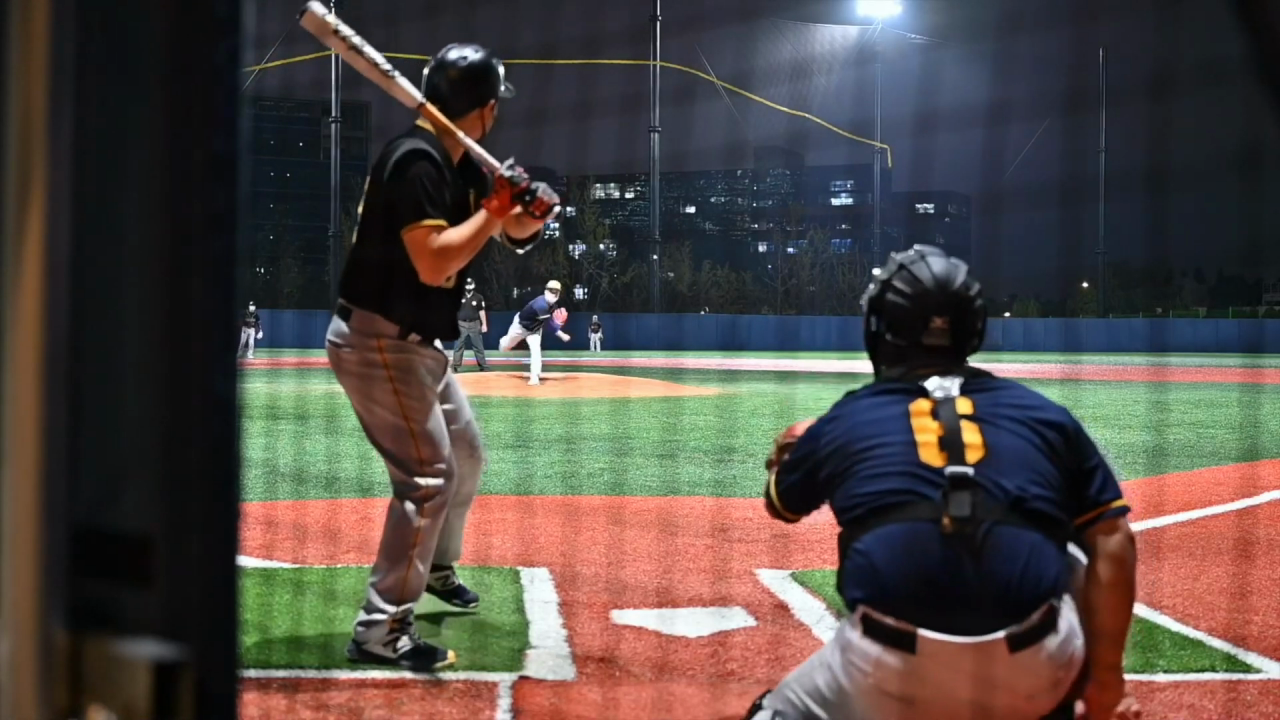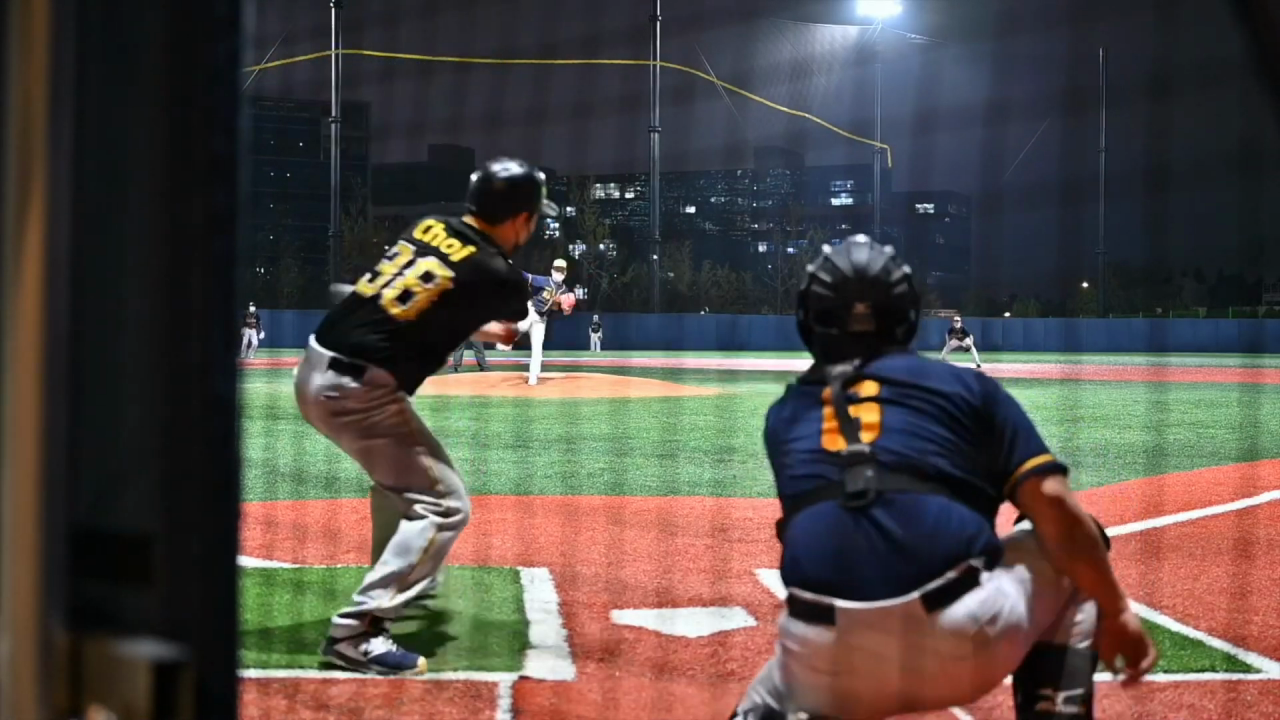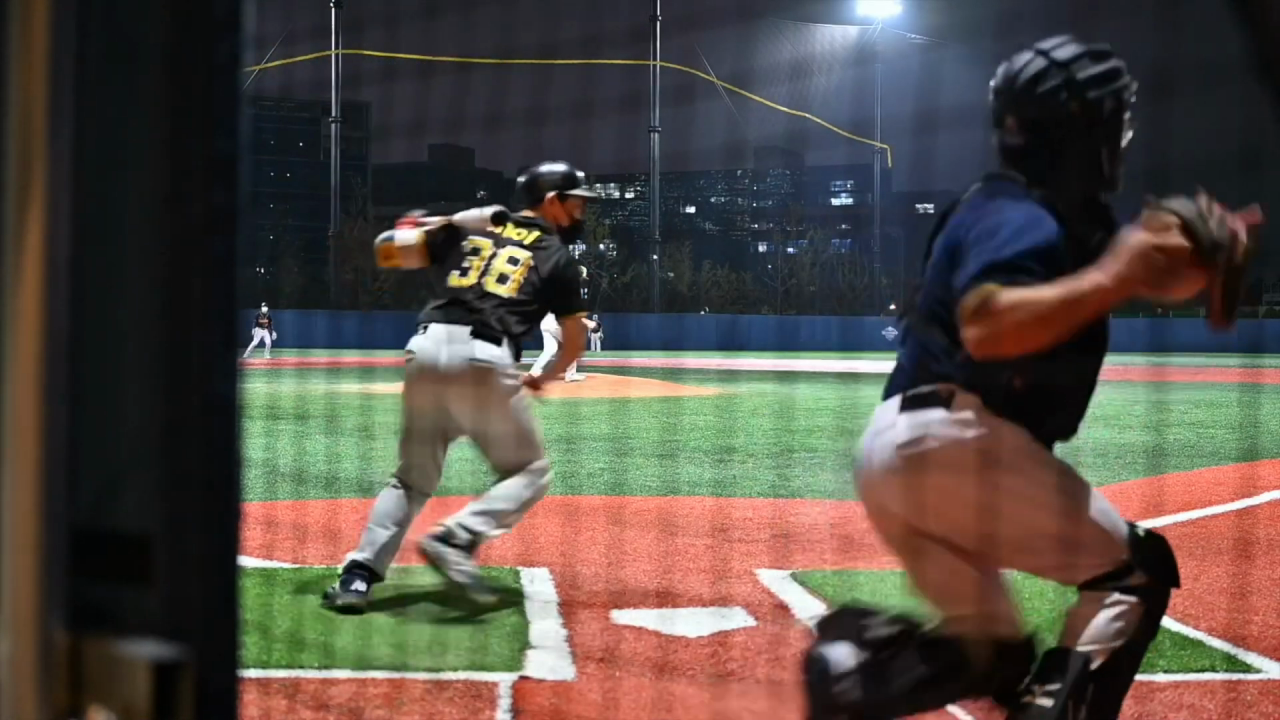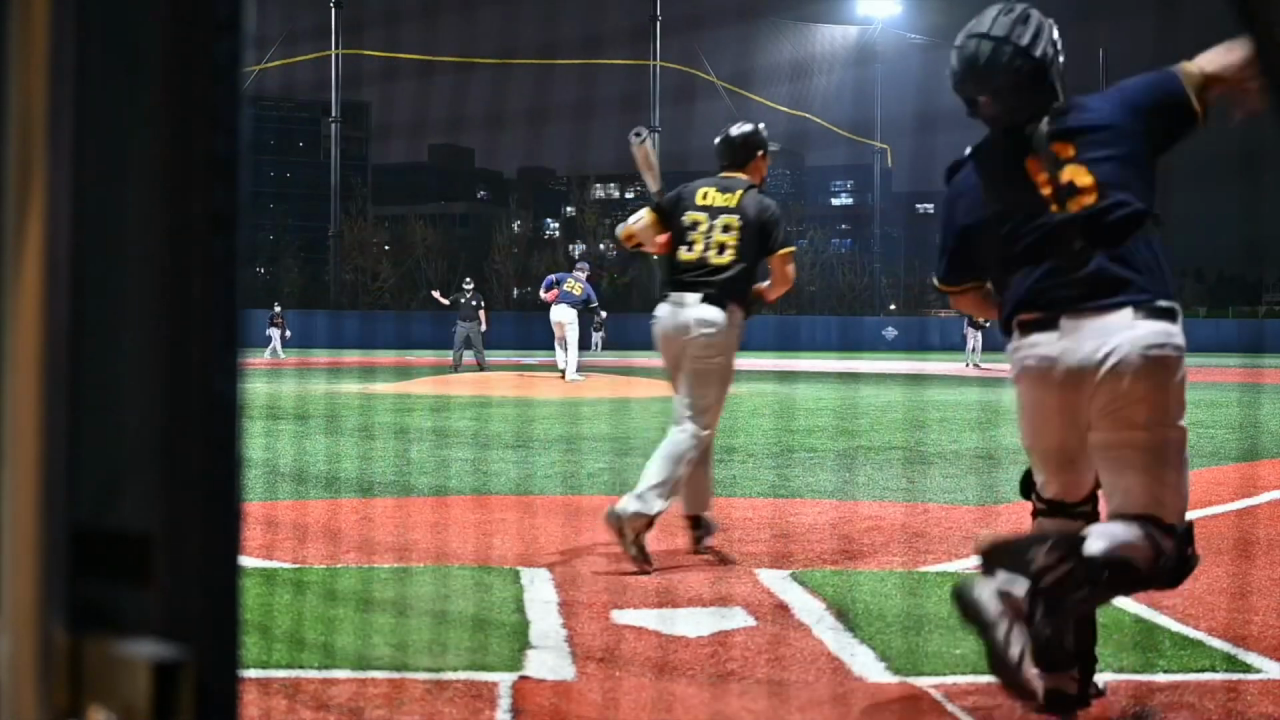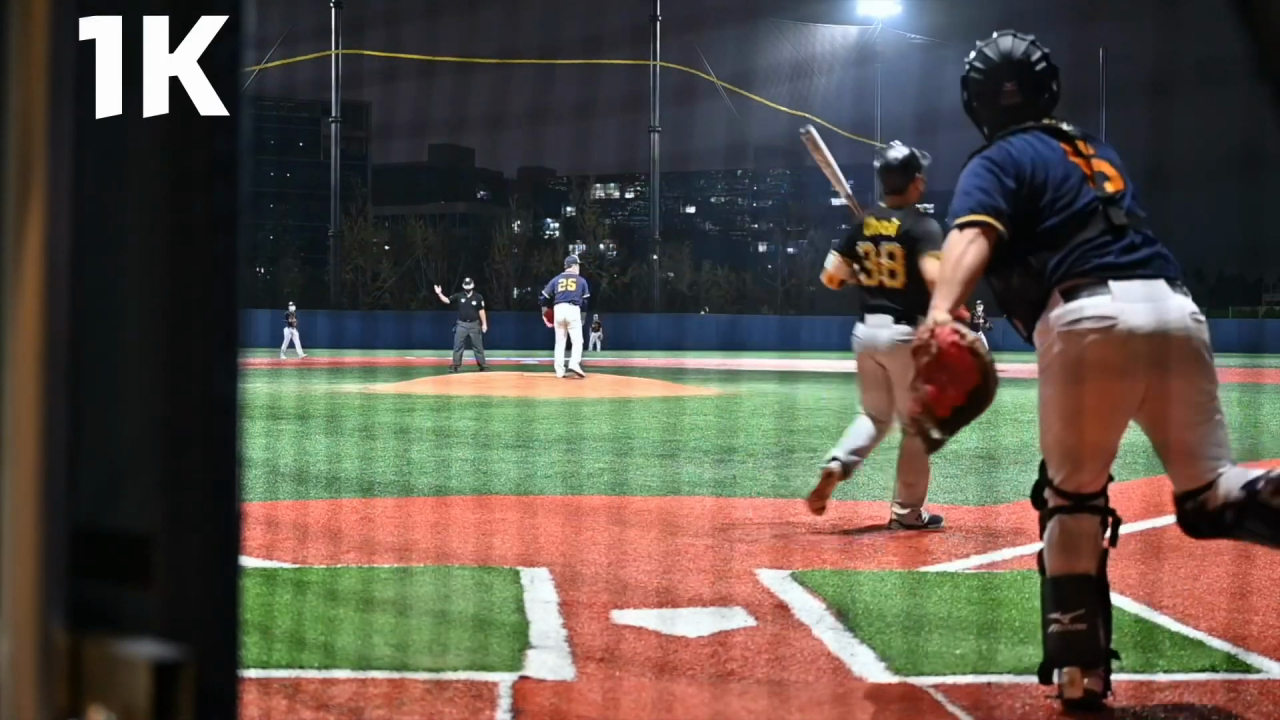
dt=0.5s
person 1, frame 1
left shoulder: (843, 420)
right shoulder: (1042, 414)
left elbow: (779, 504)
right elbow: (1113, 541)
left wrist: (790, 458)
right wrist: (1107, 674)
left hip: (888, 671)
right hip: (1029, 673)
right knee: (1068, 577)
person 1, frame 2
left shoulder: (786, 412)
right shoulder: (966, 388)
right elbow: (1052, 501)
right wrist: (1116, 612)
left hip: (825, 652)
right hip: (963, 641)
right knee: (1072, 556)
person 1, frame 3
left shoulder: (1077, 215)
right shoulder: (1024, 218)
left elbow: (1164, 278)
right elbow: (989, 332)
right wrist: (1113, 280)
left hip: (899, 450)
right hip: (953, 441)
left knee: (982, 654)
right knee: (1136, 569)
left ankle: (856, 659)
person 1, frame 4
left shoulder: (971, 179)
right shoulder: (1108, 116)
left elbow: (964, 297)
right elbow: (1224, 70)
left hip: (1039, 356)
right hip: (1135, 344)
left knee: (1065, 513)
right knee: (1154, 542)
right ankle: (1024, 584)
person 1, frame 5
left shoulder: (996, 162)
right shoulder: (1093, 148)
left elbow: (970, 238)
left wrist: (939, 314)
left hip: (1090, 320)
right hip: (1174, 310)
left knee: (1072, 499)
right knee: (1206, 485)
left ankle: (1080, 672)
person 2, frame 1
left shoulder: (462, 163)
right shoulder: (415, 159)
left elbow: (515, 233)
right elbow: (434, 264)
left wrist: (532, 208)
right wrist: (495, 206)
left hip: (418, 343)
right hip: (378, 342)
left knee: (465, 457)
right knee: (427, 477)
left ankle: (436, 570)
right ankle: (380, 630)
person 2, frame 2
left shoulder: (425, 227)
right shoulder: (497, 277)
right elbow: (492, 323)
right wrist: (504, 329)
left hip: (317, 371)
right hip: (361, 392)
left knee: (400, 469)
right knee: (444, 507)
left ankle: (397, 579)
right ankle: (356, 629)
person 2, frame 3
left shoulder: (472, 224)
right shoulder: (559, 257)
left elbow: (389, 252)
right elbow: (574, 341)
left wrist: (413, 228)
right wrist: (539, 378)
left hip: (427, 349)
right hip: (484, 359)
left knee: (411, 477)
right knee: (530, 473)
left ankle: (357, 577)
right ankle: (454, 539)
person 2, frame 4
left shoulder: (686, 193)
right shoulder: (763, 207)
left elbow: (627, 232)
right elbow: (784, 275)
left wrist: (657, 240)
right wrist: (763, 292)
left hip: (670, 315)
right hip: (714, 321)
left knee: (690, 417)
right knee: (695, 427)
left ankle: (696, 514)
right ankle: (635, 513)
person 2, frame 5
left shoulder: (860, 223)
right shoulder: (922, 224)
left elbow: (830, 276)
right elbow: (934, 278)
left hip: (865, 331)
right hip: (904, 333)
left knee: (874, 417)
right knee: (916, 425)
left ankle: (837, 466)
right ankle: (907, 512)
